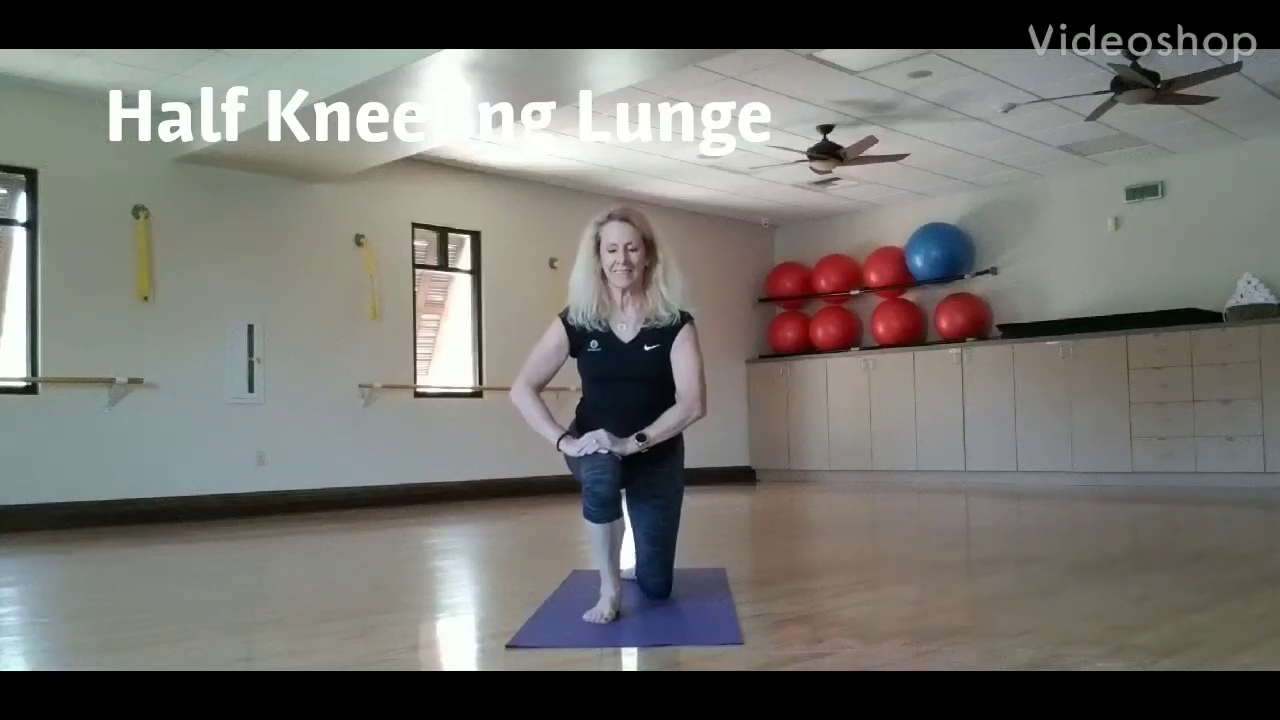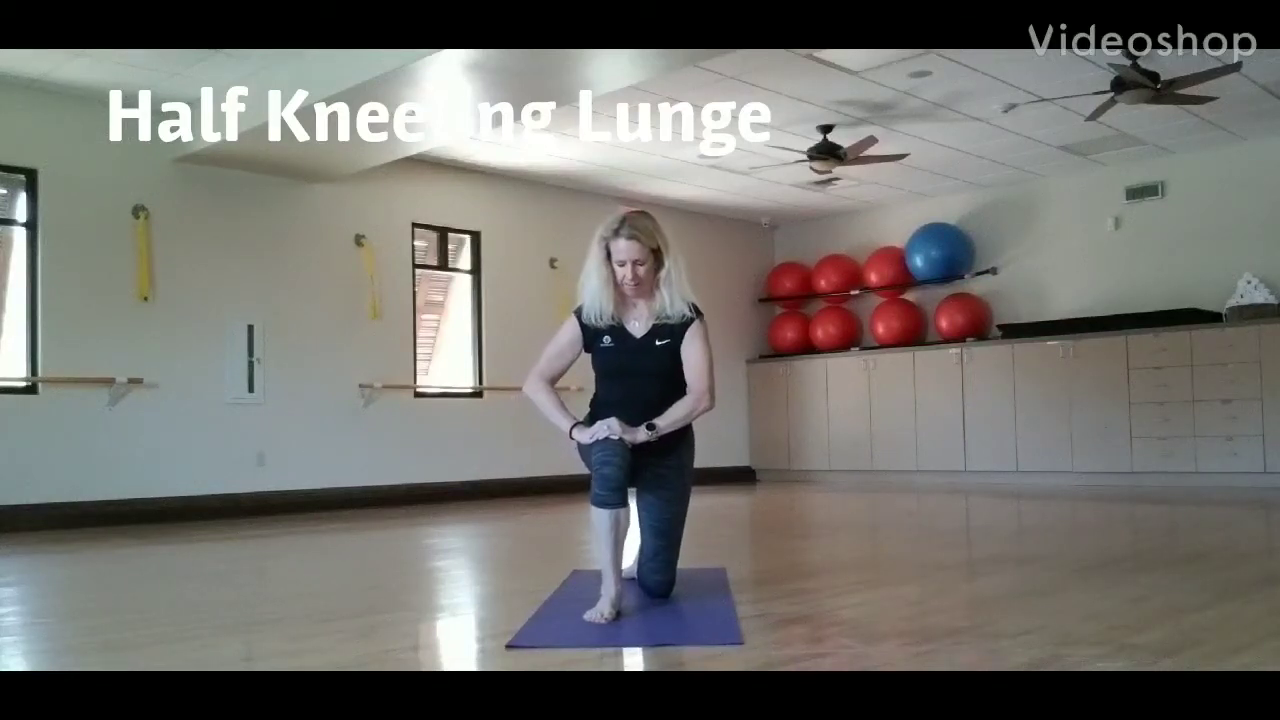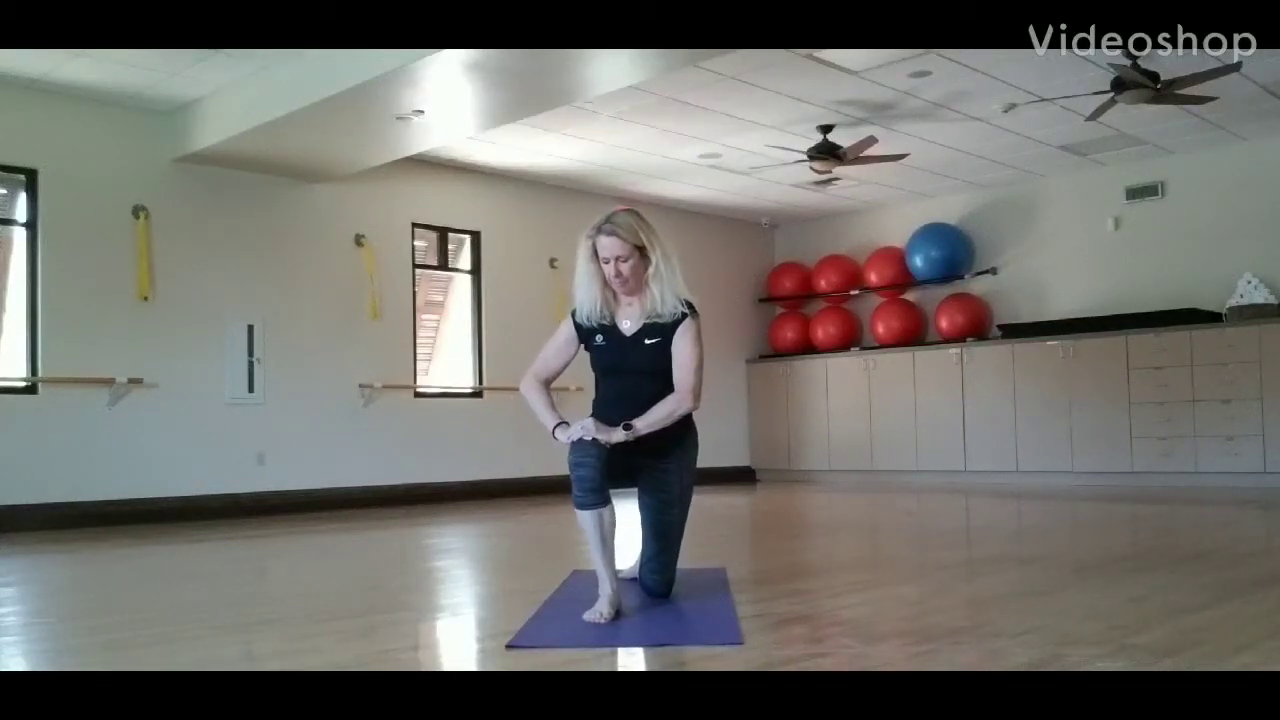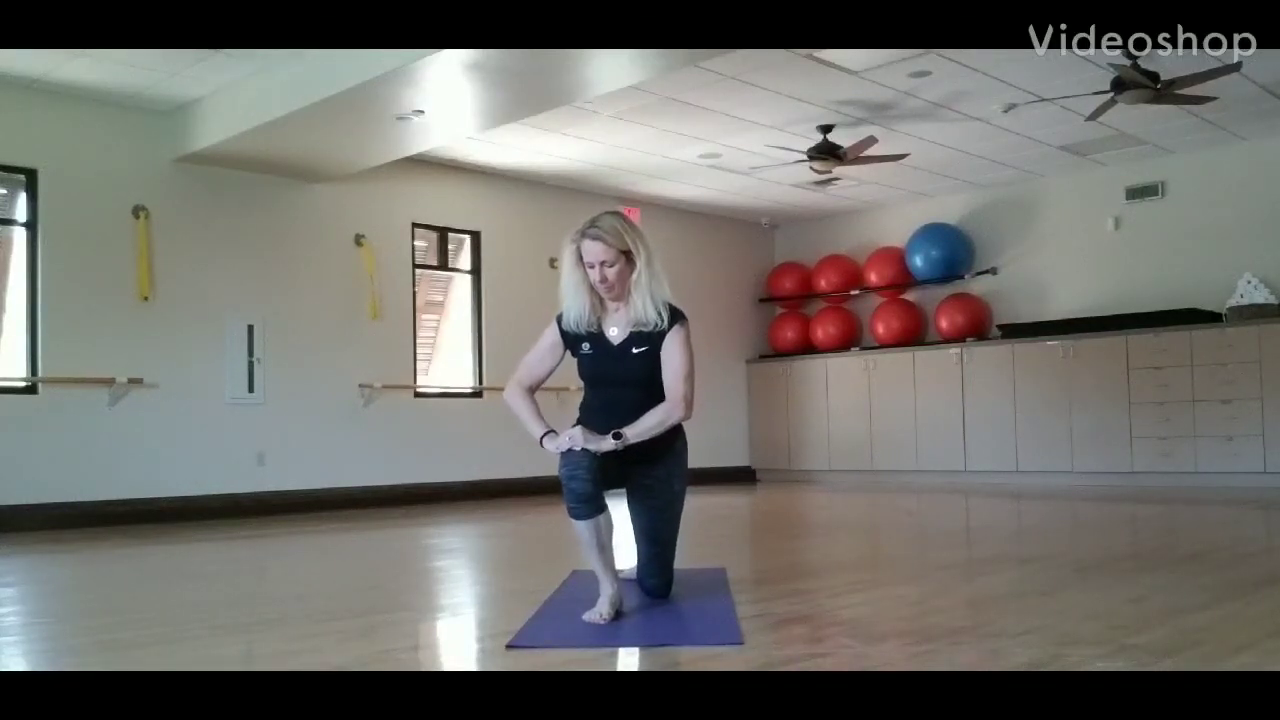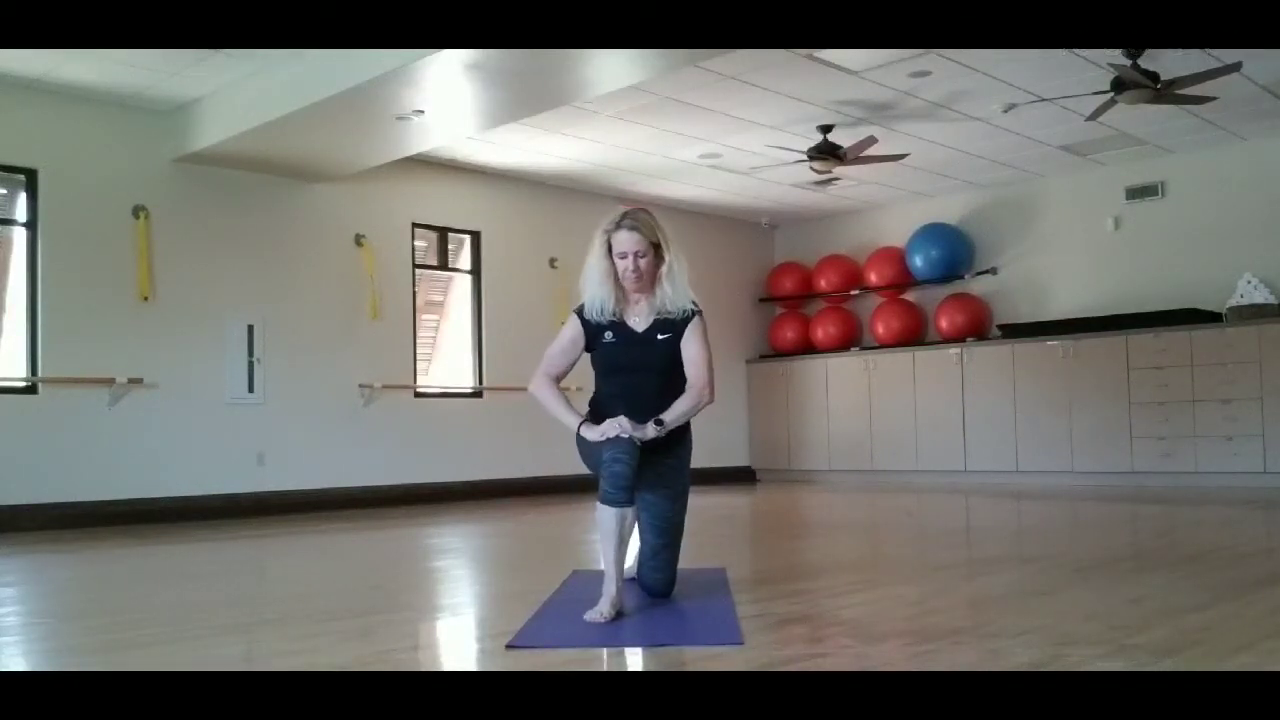
dt=1s
person 1, frame 1
left shoulder: (675, 322)
right shoulder: (576, 320)
left elbow: (693, 404)
right elbow: (522, 390)
left wrist: (632, 442)
right wrist: (563, 440)
left hip: (657, 451)
right hip: (596, 446)
left knee: (657, 586)
right knee: (600, 478)
left ankle: (640, 565)
right ankle: (609, 590)
person 1, frame 2
left shoulder: (684, 318)
right shoulder: (591, 316)
left elbow: (702, 396)
right elbow: (536, 382)
left wrist: (642, 431)
right wrist: (576, 429)
left hip: (667, 447)
right hip: (607, 439)
left knee: (657, 584)
right knee: (610, 462)
left ankle: (640, 563)
right ankle: (610, 588)
person 1, frame 3
left shoulder: (678, 315)
right shoulder: (586, 316)
left elbow: (687, 397)
right elbow: (532, 381)
left wrist: (623, 431)
right wrist: (560, 428)
left hip: (667, 448)
right hip: (607, 440)
left knee: (658, 586)
right knee: (584, 462)
left ankle: (643, 564)
right ankle: (607, 589)
person 1, frame 4
left shoulder: (667, 321)
right shoulder: (572, 321)
left elbow: (679, 405)
right elbow: (517, 388)
left wrist: (613, 439)
right wrist: (549, 437)
left hip: (656, 452)
right hip: (594, 444)
left knee: (656, 586)
right knee: (575, 473)
left ankle: (640, 569)
right ankle: (608, 588)
person 1, frame 5
left shoulder: (684, 314)
right shoulder: (590, 314)
left elbow: (702, 389)
right elbow: (541, 381)
left wrist: (651, 427)
right wrist: (584, 427)
left hip: (666, 445)
right hip: (607, 439)
left knee: (658, 584)
right knee: (620, 455)
left ankle: (639, 563)
right ankle: (611, 589)
